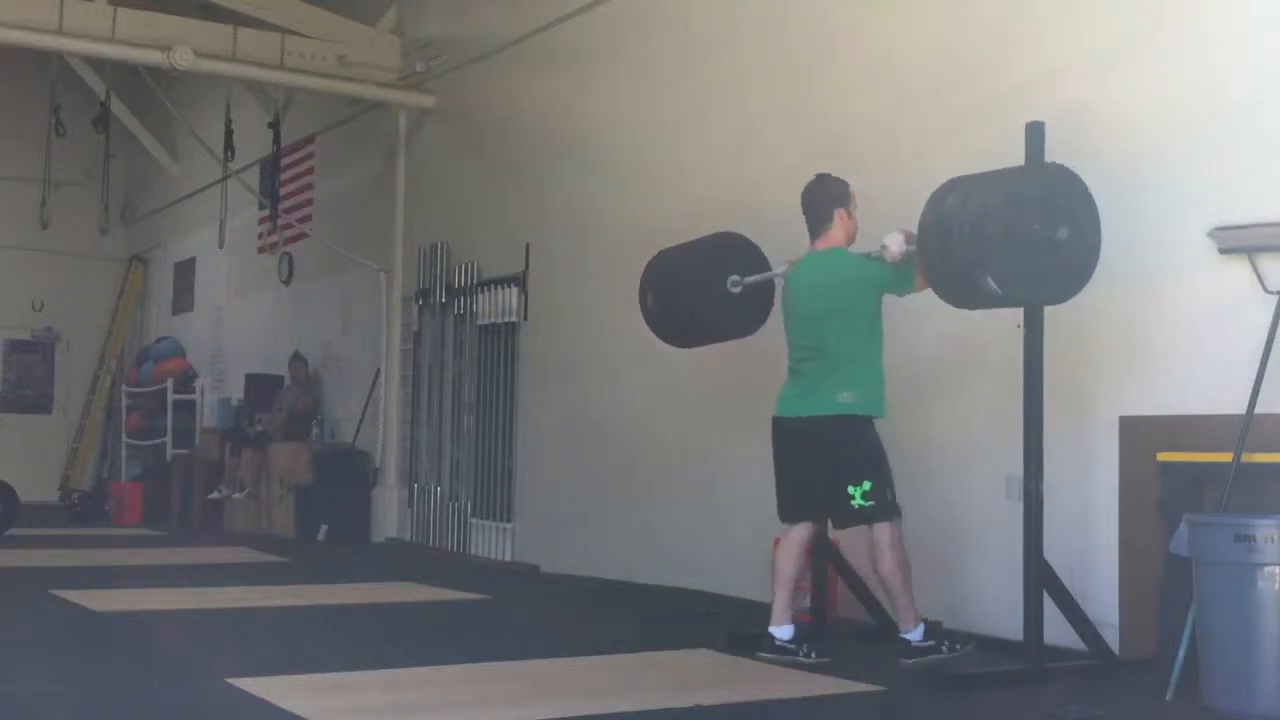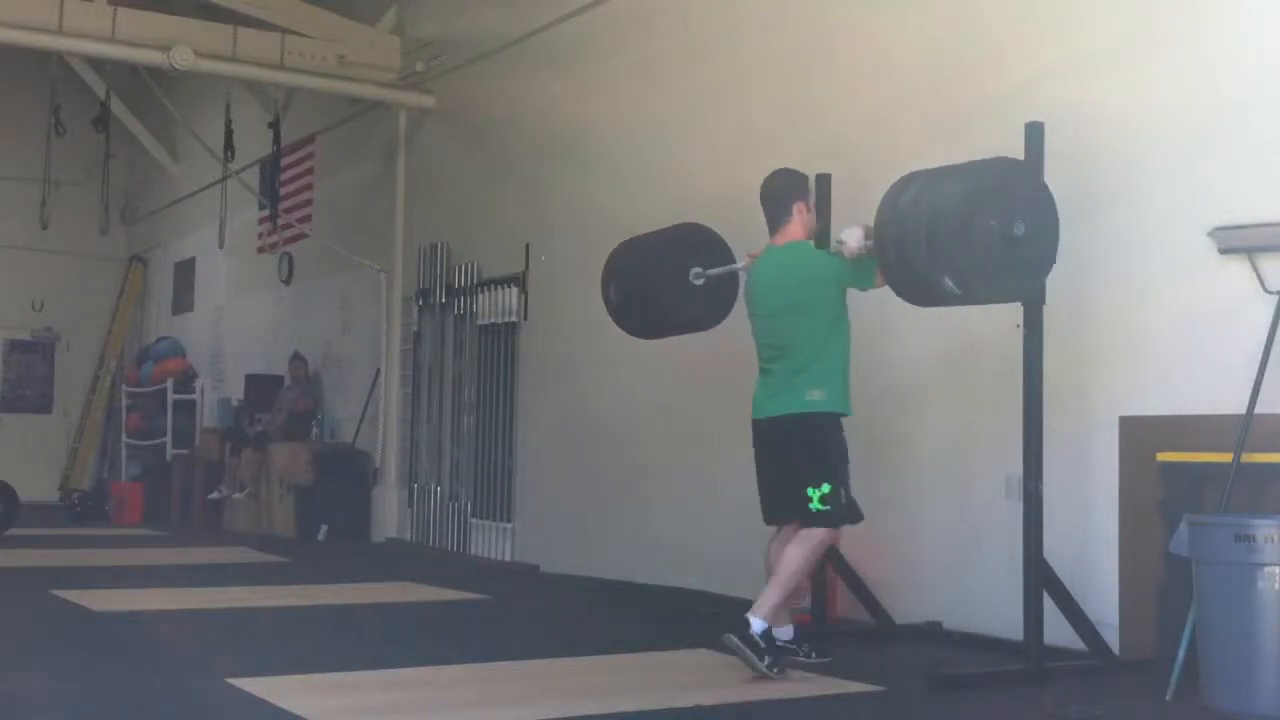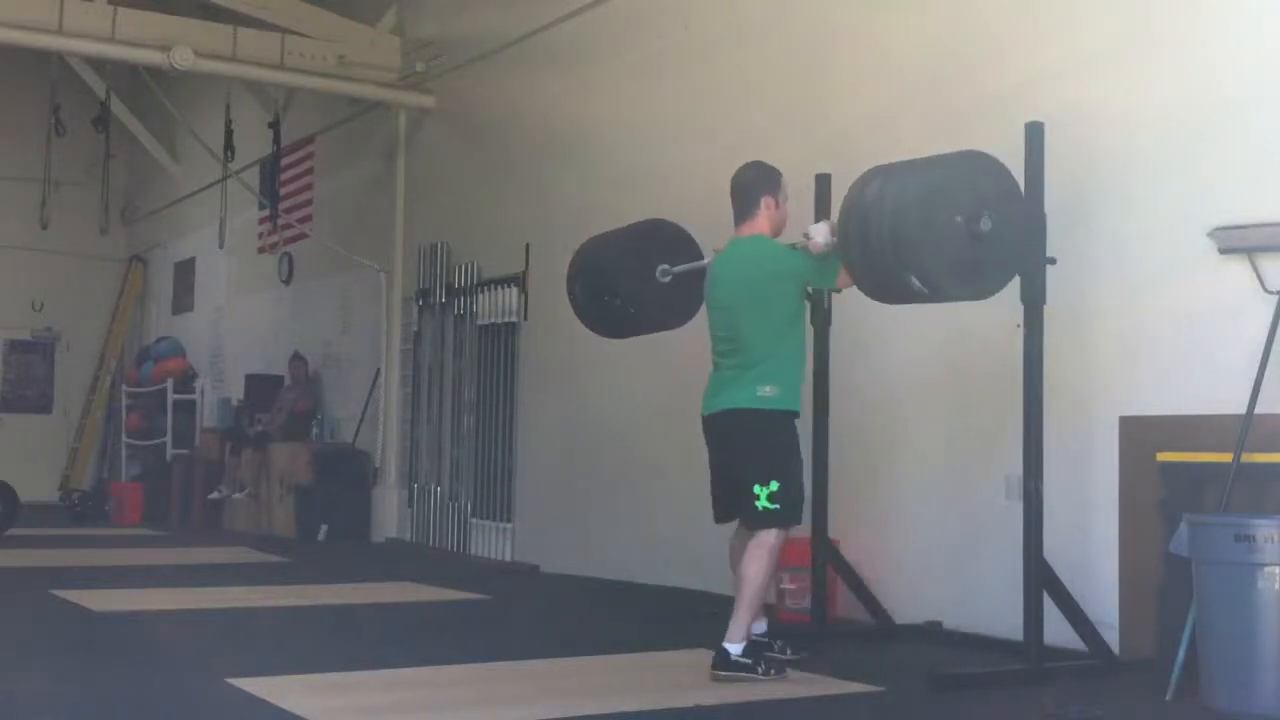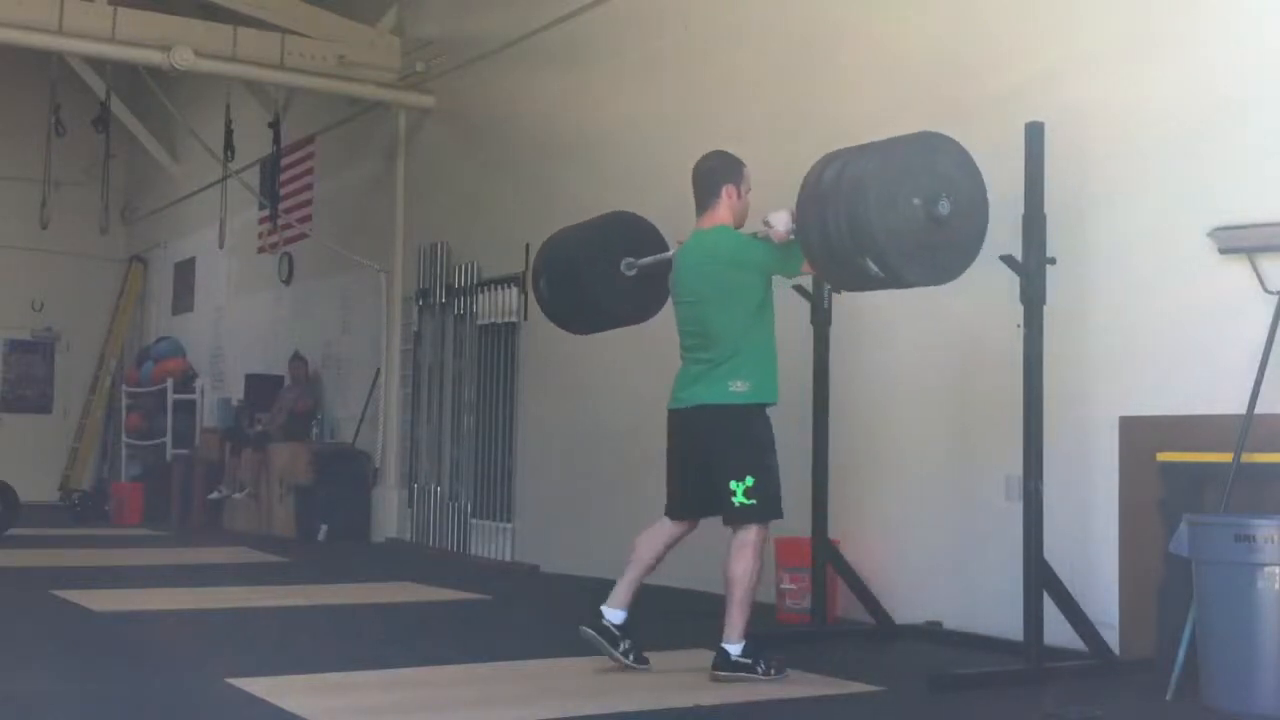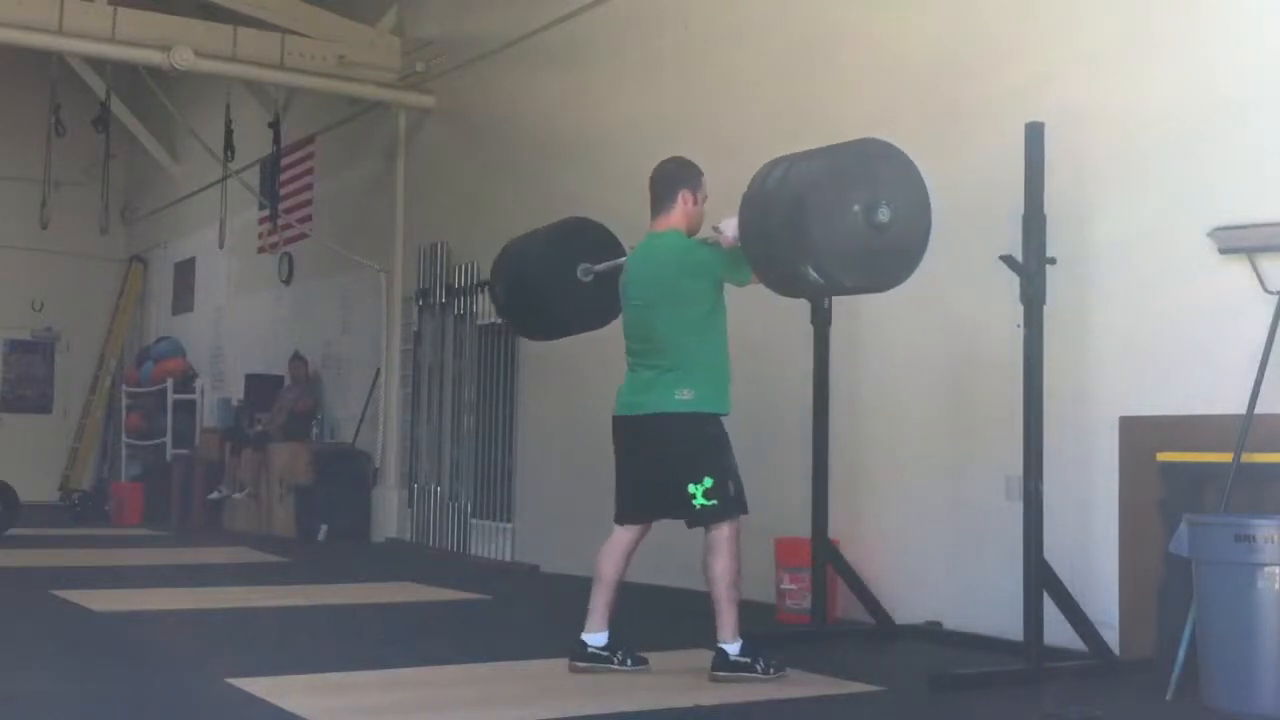
dt=0.3s
person 1, frame 1
left shoulder: (794, 276)
right shoulder: (859, 270)
right elbow: (918, 280)
right wrist: (900, 255)
left hip: (791, 418)
right hip: (841, 419)
left knee: (800, 524)
right knee: (880, 526)
left ankle: (780, 633)
right ankle: (914, 636)
person 1, frame 2
left shoulder: (757, 271)
right shoulder: (821, 264)
right elbow: (881, 274)
right wrist: (862, 249)
left hip: (770, 414)
right hip: (811, 413)
left knee: (790, 526)
right knee: (819, 528)
left ankle: (779, 634)
right ankle: (753, 628)
person 1, frame 3
left shoulder: (720, 265)
right shoulder: (782, 259)
right elbow: (847, 275)
right wrist: (826, 245)
left hip: (723, 410)
right hip: (762, 410)
left knee: (752, 524)
right knee: (769, 528)
left ankle: (755, 630)
right ankle: (735, 650)
person 1, frame 4
left shoulder: (684, 256)
right shoulder: (744, 250)
right elbow: (811, 263)
right wrist: (786, 236)
left hip: (689, 406)
right hip: (734, 407)
left knee: (678, 517)
right knee: (752, 525)
left ankle: (611, 615)
right ankle: (735, 651)
person 1, frame 5
left shoulder: (634, 261)
right shoulder: (693, 254)
right elbow: (755, 271)
right wrist: (735, 243)
left hip: (634, 412)
right hip: (684, 413)
left knee: (629, 524)
right knee: (722, 525)
left ankle: (594, 641)
right ankle: (731, 650)
